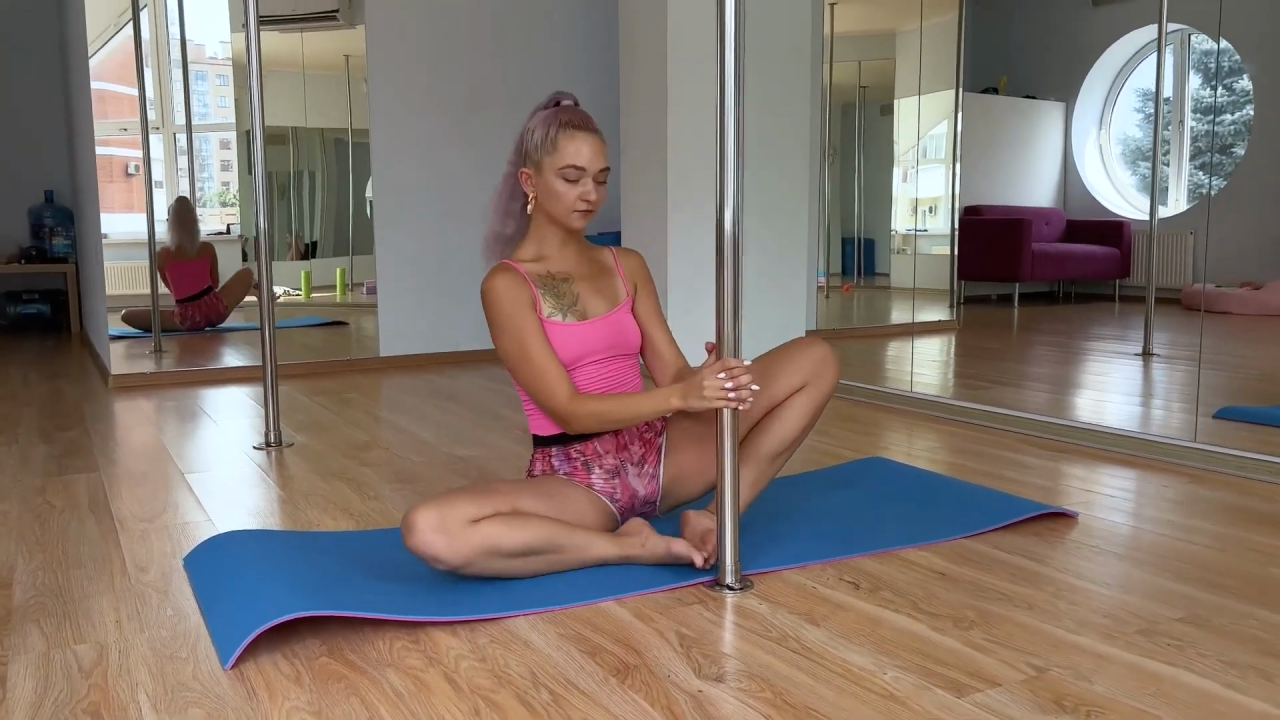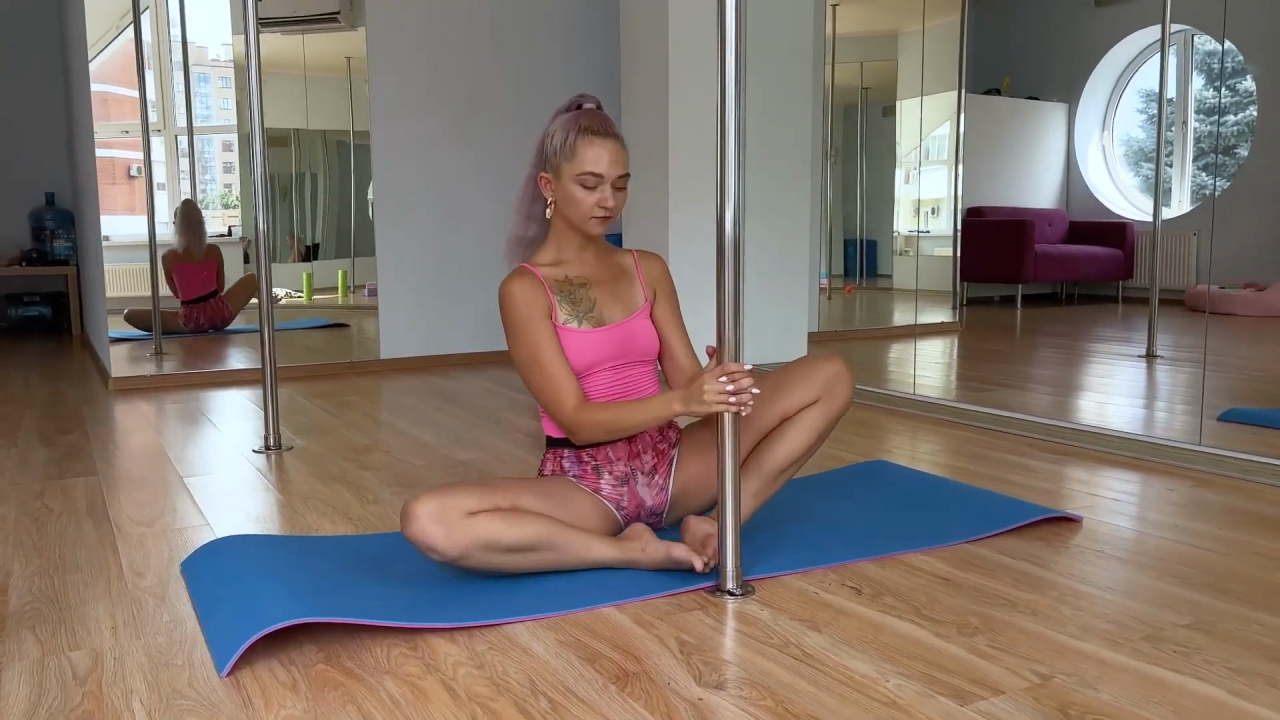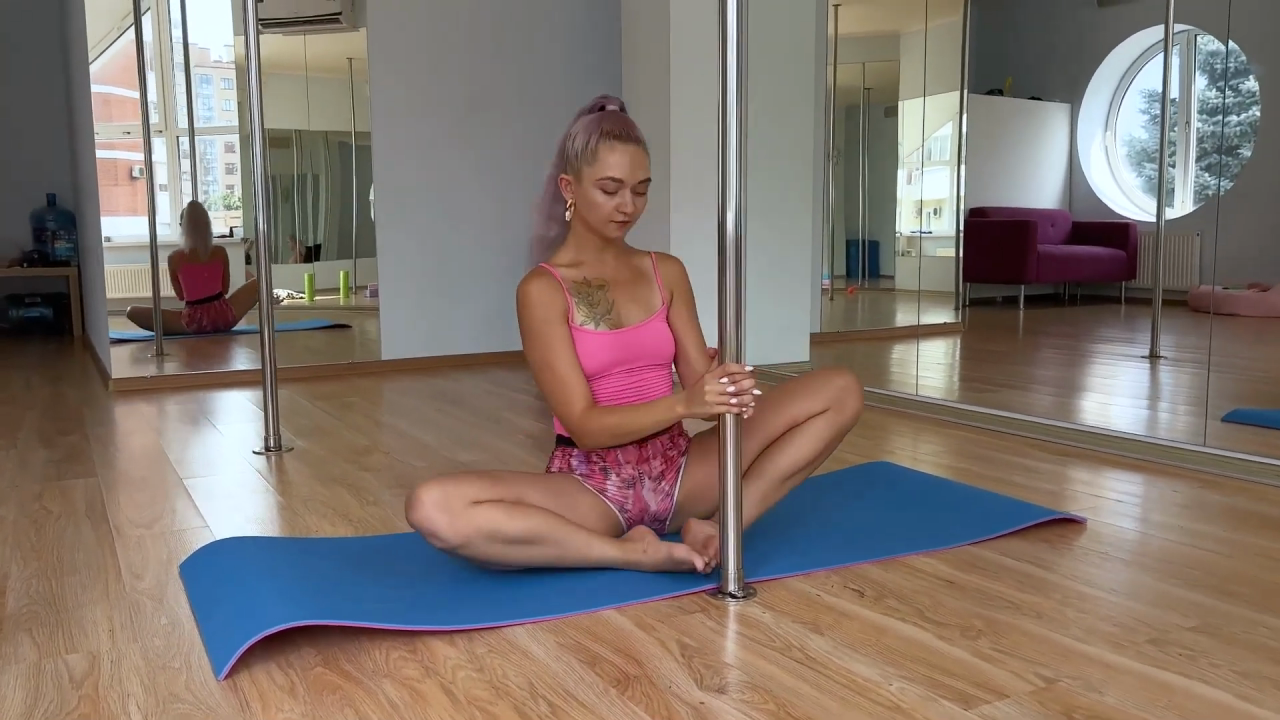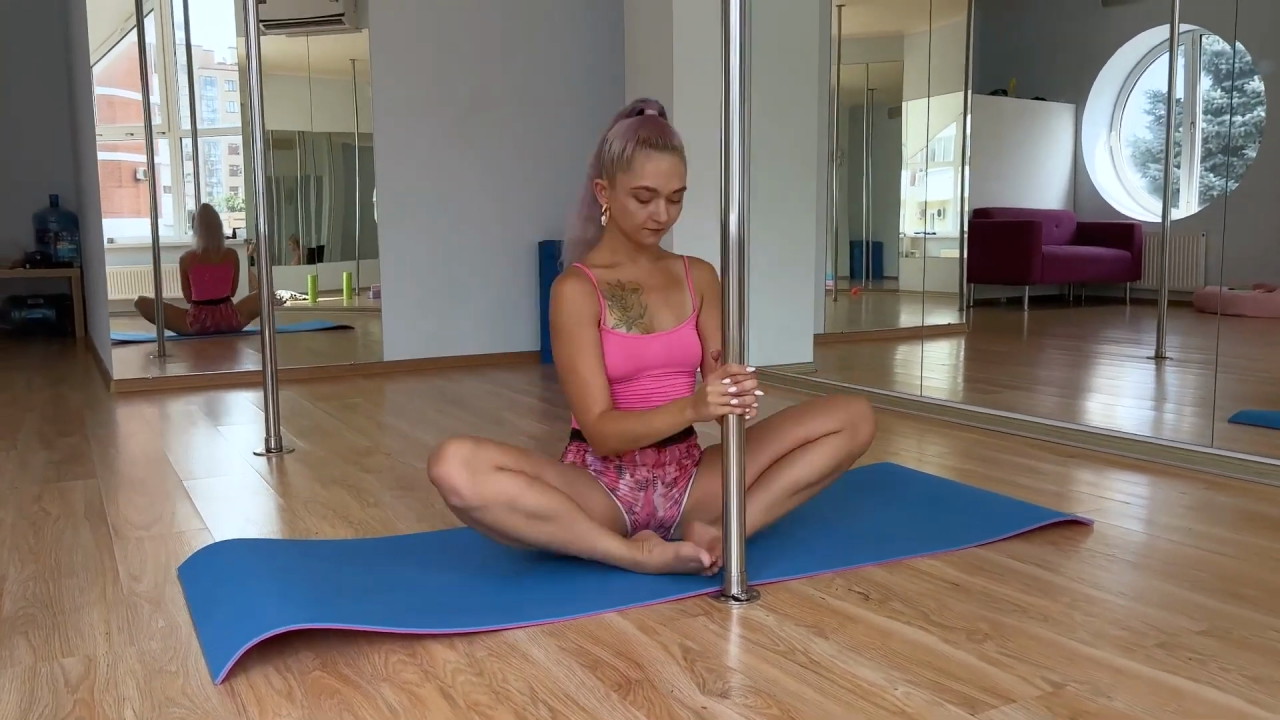
dt=0.1s
person 1, frame 1
left shoulder: (627, 265)
right shoulder: (507, 284)
left elbow: (671, 373)
right elbow: (568, 410)
left wrist: (710, 381)
right wrist: (681, 397)
left hip: (656, 456)
right hip: (573, 480)
left knee: (816, 360)
right knee: (428, 533)
left ankle: (717, 517)
right ankle: (627, 546)
person 1, frame 2
left shoulder: (647, 270)
right shoulder: (524, 289)
left elbow: (687, 379)
right elbow: (577, 421)
left wrist: (717, 387)
right wrist: (682, 402)
left hip: (668, 466)
right hip: (584, 487)
left knee: (831, 377)
right knee: (427, 523)
left ankle: (715, 526)
right ankle: (628, 551)
person 1, frame 3
left shoulder: (667, 272)
right shoulder: (542, 289)
left elbow: (698, 383)
right elbow: (584, 425)
left wrist: (724, 388)
right wrist: (685, 404)
left hip: (675, 472)
right hip: (590, 486)
left knee: (841, 392)
right knee: (431, 508)
left ankle: (718, 527)
right ankle: (628, 552)
person 1, frame 4
left shoulder: (698, 277)
right shoulder: (576, 289)
left elbow: (719, 380)
right elbow: (602, 431)
left wrist: (733, 394)
right wrist: (693, 408)
left hip: (686, 479)
right hip: (601, 490)
left knee: (854, 418)
right knee: (450, 469)
left ankle: (717, 531)
right ankle: (631, 551)
